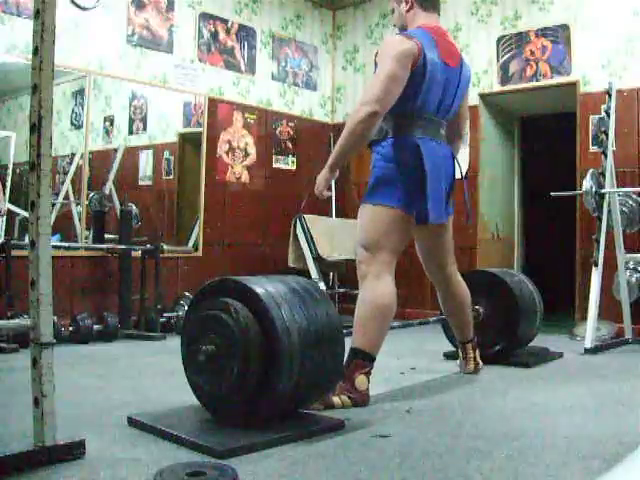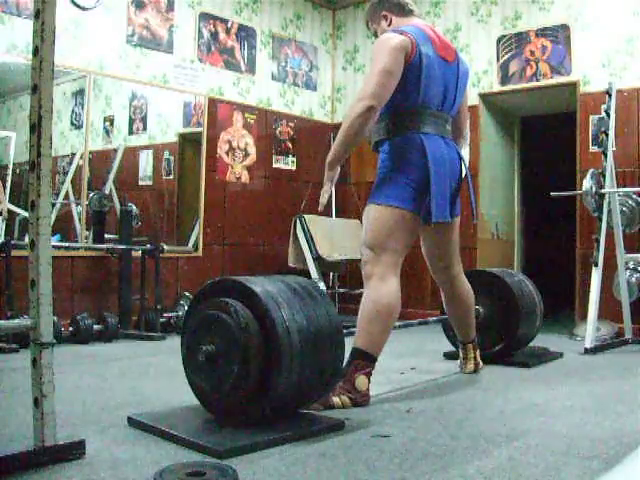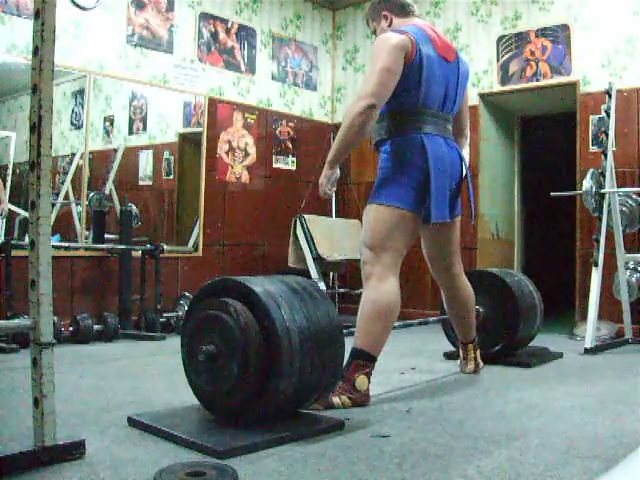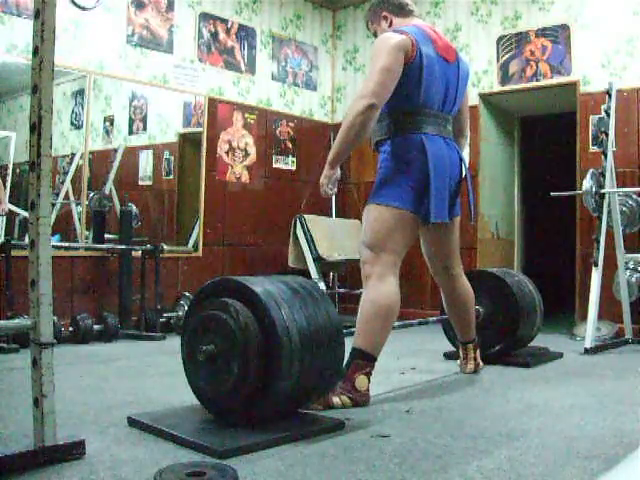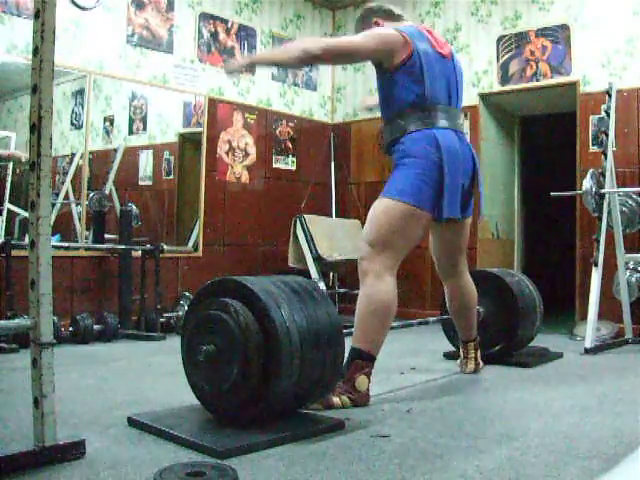
dt=1s
person 1, frame 1
left shoulder: (404, 42)
right shoulder: (458, 58)
left elbow: (372, 109)
left wrist: (330, 167)
left hip: (401, 159)
right hip: (437, 162)
left knee: (372, 266)
right knee: (443, 269)
left ankle: (354, 382)
right ankle: (470, 353)
person 1, frame 2
left shoulder: (396, 39)
right shoulder: (454, 55)
left elbow: (368, 104)
left wrist: (331, 165)
left hip: (408, 156)
right hip: (446, 160)
left knee: (379, 266)
right knee: (448, 269)
left ankle: (355, 382)
right ankle: (471, 353)
person 1, frame 3
left shoulder: (396, 38)
right shoulder: (453, 53)
left elbow: (368, 102)
left wrist: (331, 163)
left hip: (409, 155)
right hip: (446, 159)
left knee: (378, 265)
right knee: (448, 269)
left ankle: (354, 382)
right ankle: (471, 354)
person 1, frame 4
left shoulder: (397, 39)
right shoulder: (453, 54)
left elbow: (368, 103)
left wrist: (332, 162)
left hip: (409, 155)
right hip: (446, 159)
left knee: (378, 266)
right knee: (448, 269)
left ankle: (355, 382)
right ankle: (471, 353)
person 1, frame 5
left shoulder: (390, 38)
right shoulder: (441, 48)
left elbow: (319, 50)
left wrist: (257, 58)
left hip: (423, 157)
right hip: (459, 156)
left knee: (376, 263)
right knee: (452, 267)
left ankle: (355, 381)
right ankle: (470, 352)
